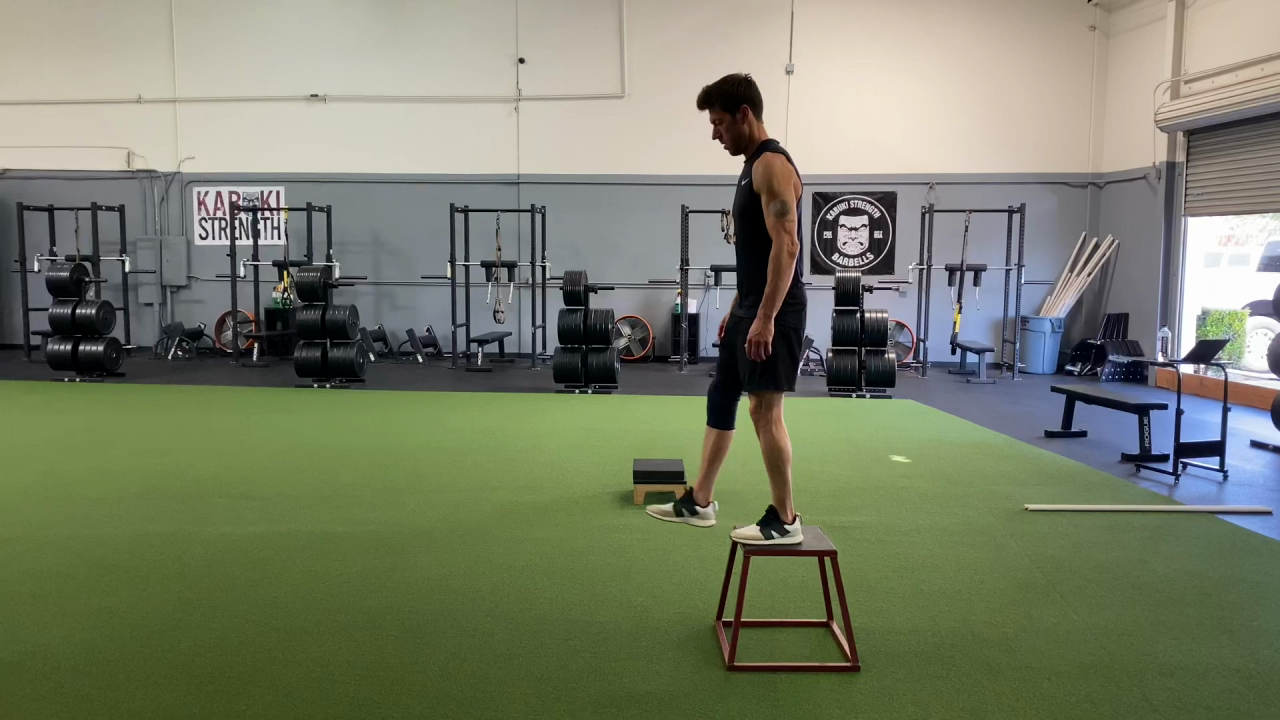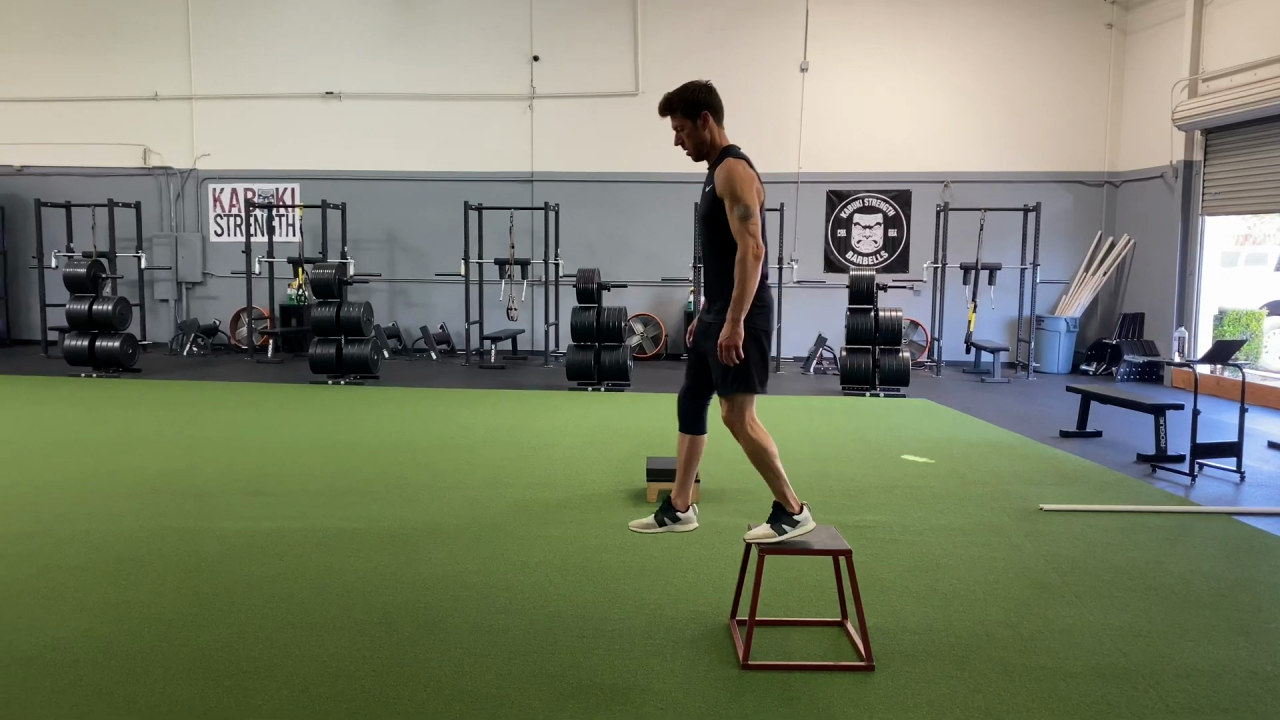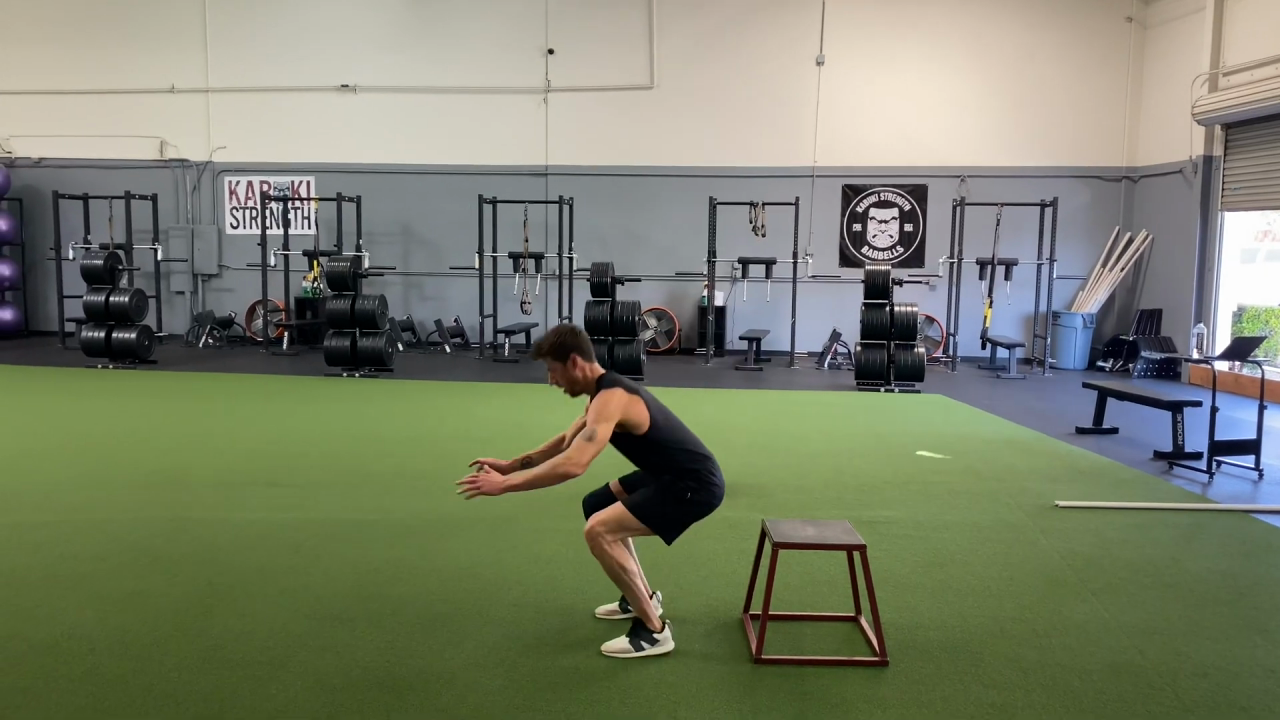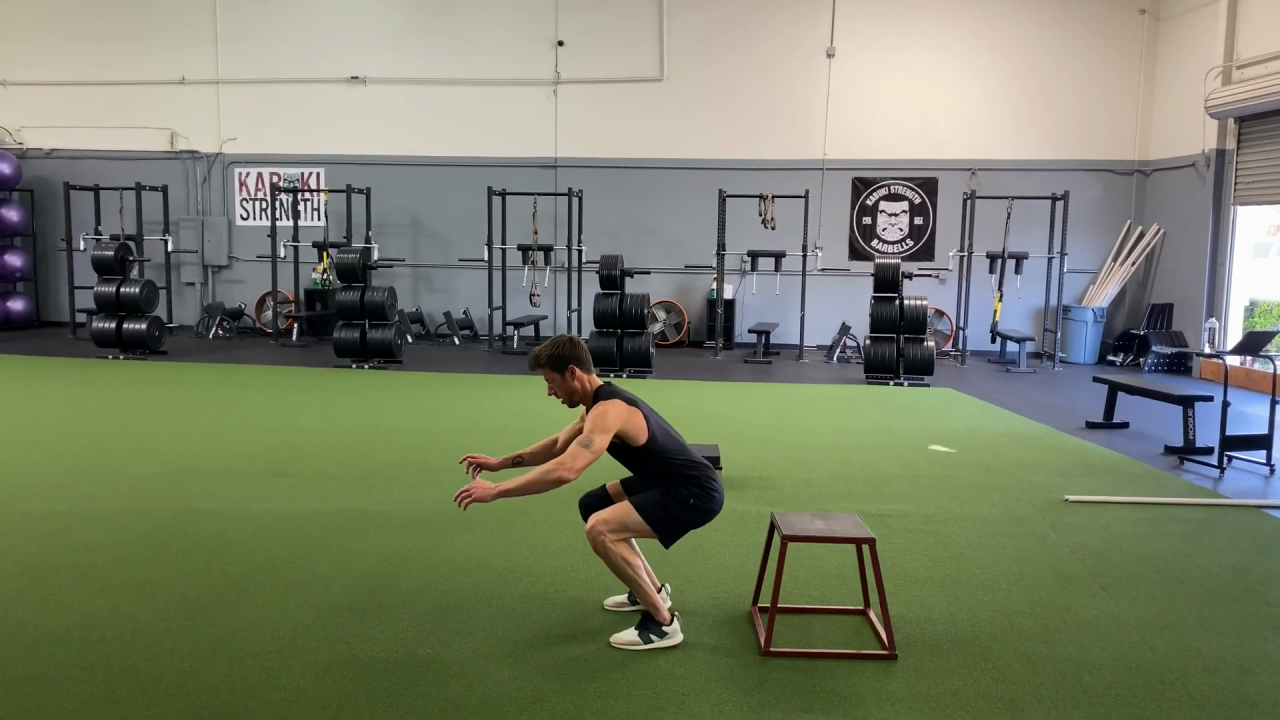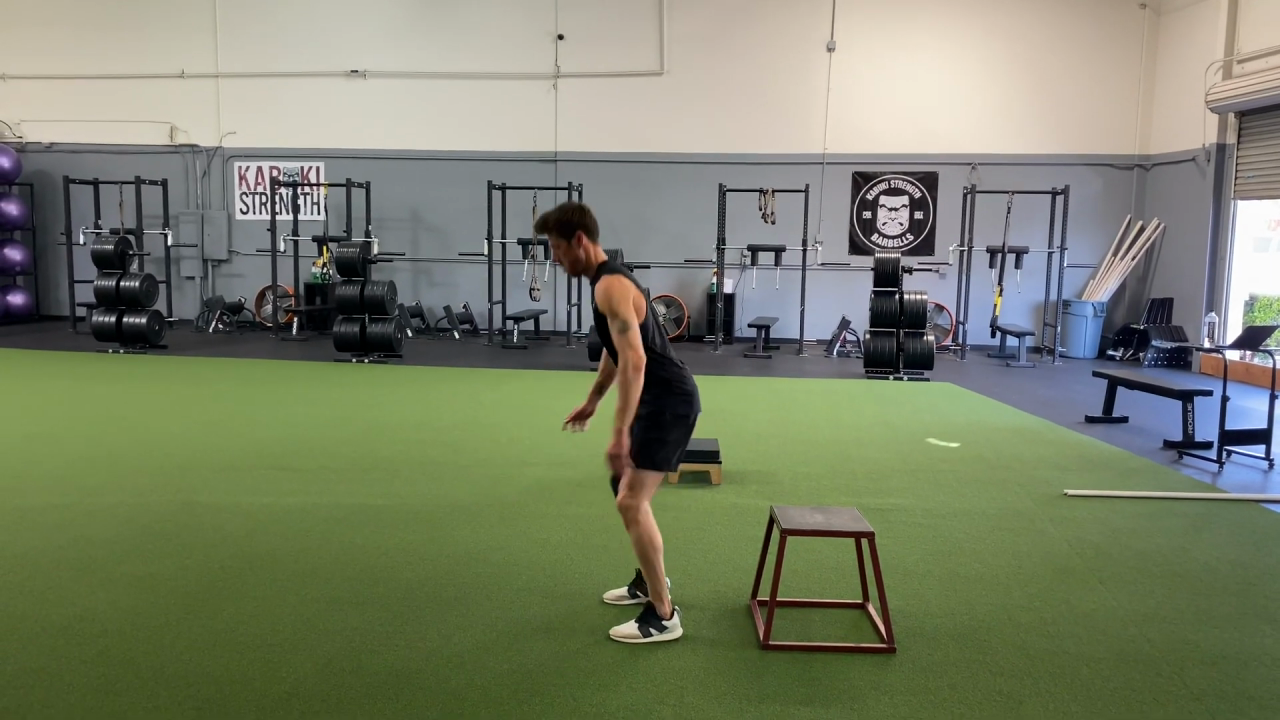
dt=0.7s
person 1, frame 1
left shoulder: (772, 165)
right shoulder: (754, 166)
left elbow: (786, 248)
left wrist: (765, 319)
right wrist: (738, 310)
left hip: (772, 313)
right hip: (750, 309)
left knee: (764, 413)
right knee: (720, 400)
left ankle: (784, 520)
right ankle: (699, 501)
person 1, frame 2
left shoulder: (733, 170)
right shoulder: (717, 171)
left elbow: (752, 250)
left wrist: (736, 322)
left hip: (739, 316)
right hip: (717, 314)
left knee: (738, 417)
right knee: (689, 405)
left ankle: (792, 512)
right ankle: (678, 508)
person 1, frame 3
left shoulder: (608, 401)
right shoulder: (608, 391)
left elbow: (572, 465)
right elbow: (567, 442)
left wrist: (505, 486)
right wrist: (510, 466)
left hip: (696, 484)
right hip: (680, 473)
left knee: (598, 531)
right knee: (598, 509)
left ankle: (653, 631)
right ankle: (642, 596)
person 1, frame 4
left shoulder: (608, 411)
right shoulder: (602, 402)
left elbow: (565, 470)
right elbow: (558, 445)
left wrist: (496, 491)
right wrist: (500, 463)
left hip: (695, 493)
right hip: (672, 481)
left knee: (600, 529)
right knee: (592, 506)
left ankle: (663, 623)
right ankle: (652, 589)
person 1, frame 5
left shoulder: (610, 286)
right shoulder: (608, 281)
left elbow: (634, 361)
right elbow: (615, 354)
left wrist: (621, 431)
right wrist: (591, 402)
left hip: (669, 401)
right hip: (658, 398)
left knee: (631, 501)
right knee: (626, 489)
left ankle: (663, 616)
right ankle: (648, 582)
